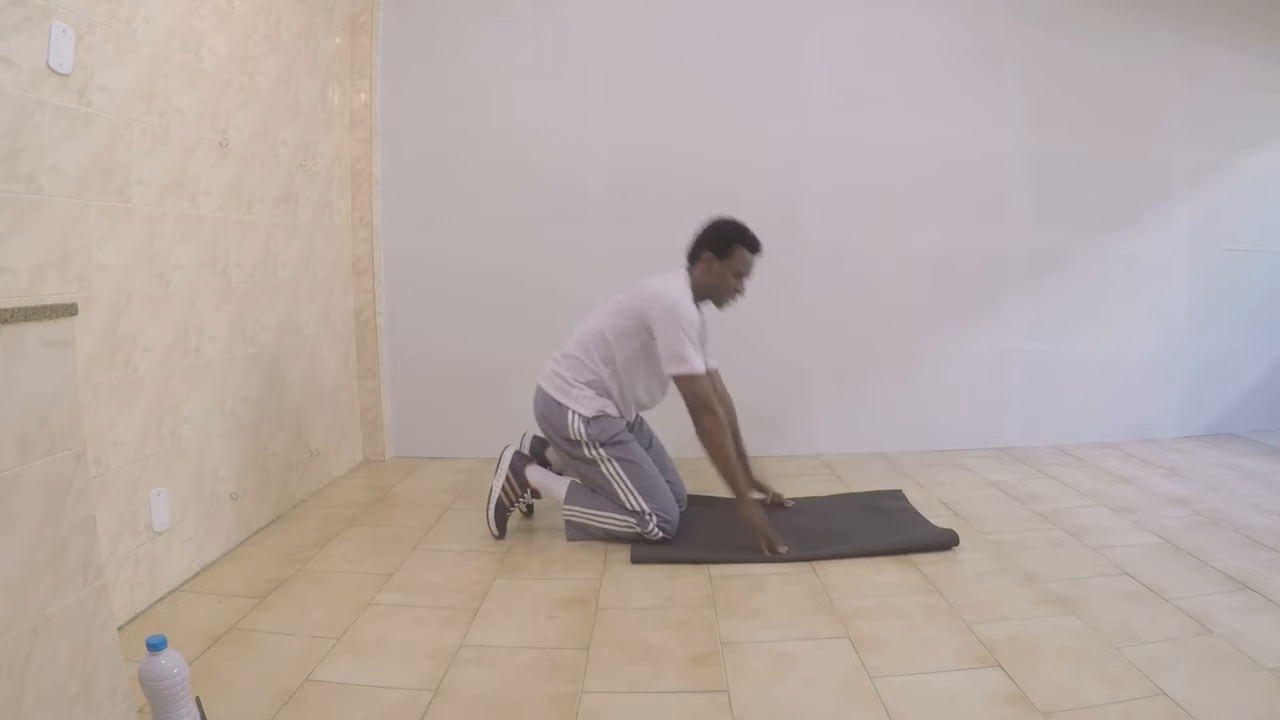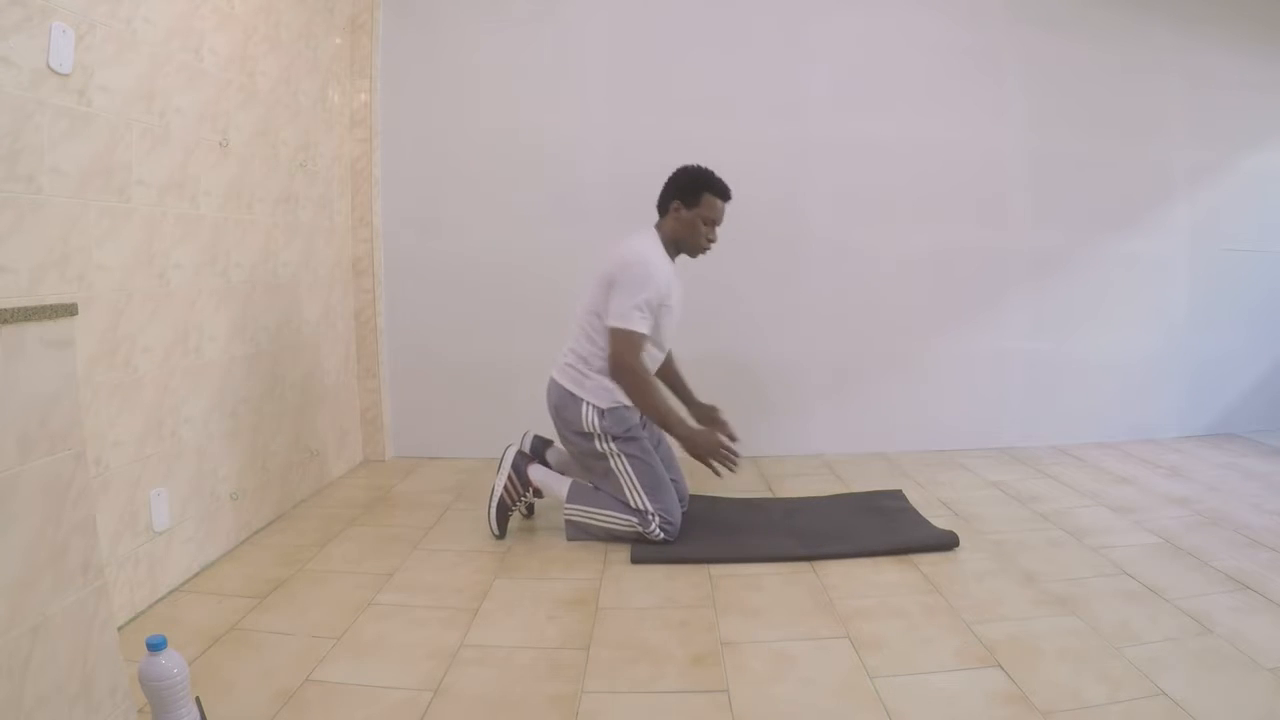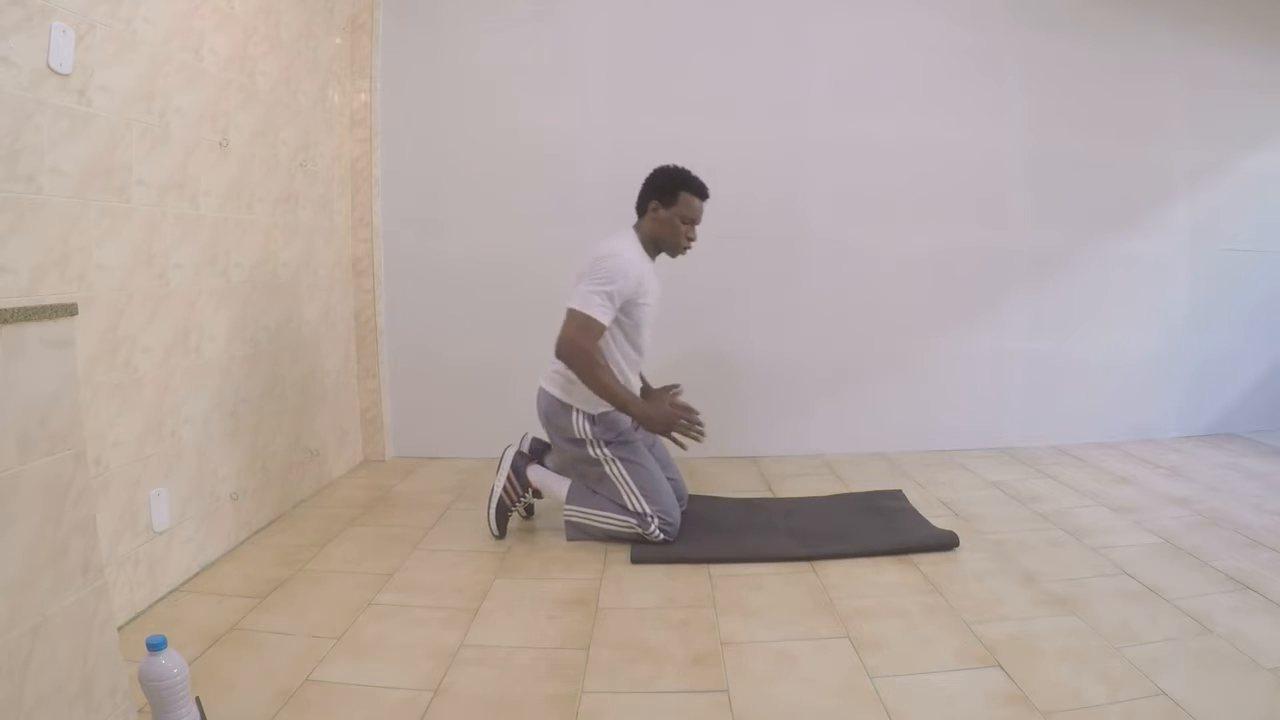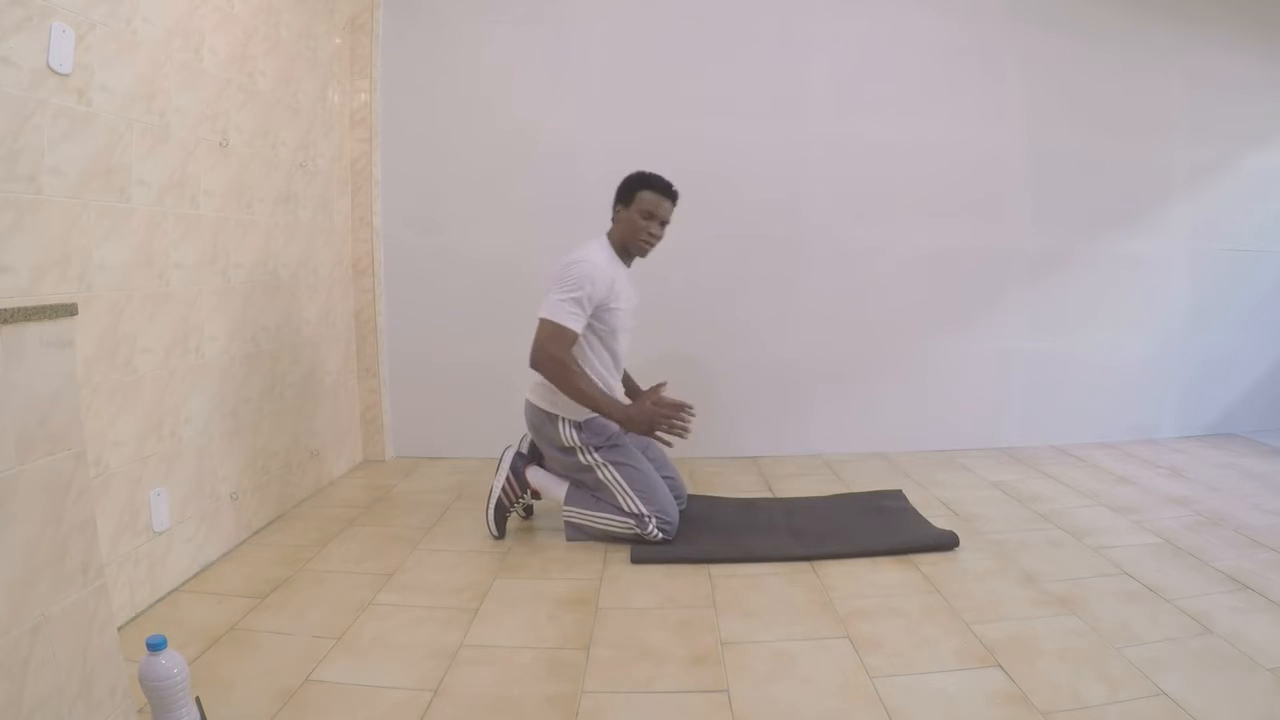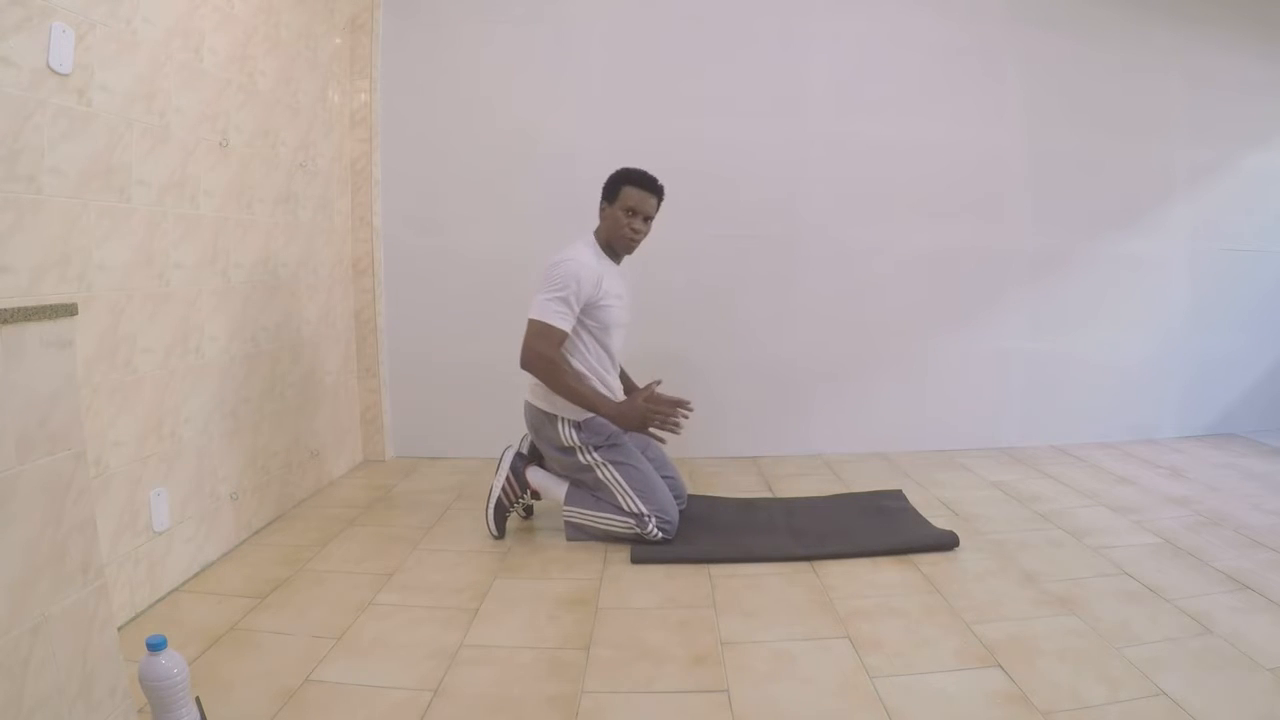
dt=0.3s
person 1, frame 1
left shoulder: (686, 304)
right shoulder: (674, 304)
left elbow: (719, 398)
right elbow: (705, 410)
left wrist: (747, 478)
right wrist: (744, 504)
left hip: (604, 405)
right hip: (574, 408)
left knee: (674, 497)
right knee: (659, 520)
left ankle: (547, 456)
right ankle: (528, 476)
person 1, frame 2
left shoulder: (657, 261)
right shoulder: (644, 264)
right elbow: (623, 364)
left wrist: (693, 404)
right wrist: (684, 434)
left hip: (613, 402)
right hip: (590, 403)
left knee: (675, 497)
right knee: (662, 521)
left ankle: (545, 456)
right ankle: (531, 477)
person 1, frame 3
left shoulder: (639, 261)
right shoulder: (621, 261)
right elbow: (572, 347)
left wrist: (649, 396)
right wrist: (641, 411)
left hip: (606, 407)
right hip: (581, 411)
left knee: (675, 497)
right knee: (661, 521)
left ankle: (544, 458)
right ankle: (531, 477)
person 1, frame 4
left shoulder: (618, 270)
right shoulder: (589, 268)
right elbow: (545, 355)
left wrist: (642, 399)
right wrist: (624, 414)
left hip: (598, 415)
right hip: (571, 420)
left knee: (674, 495)
right knee: (660, 520)
left ankle: (542, 462)
right ankle: (531, 479)
person 1, frame 5
left shoulder: (610, 269)
right shoulder: (576, 267)
right elbow: (536, 355)
left wrist: (638, 396)
right wrist: (616, 412)
left hip: (598, 414)
right hip: (571, 421)
left knee: (674, 495)
right knee: (660, 520)
left ankle: (543, 463)
right ankle: (530, 478)
